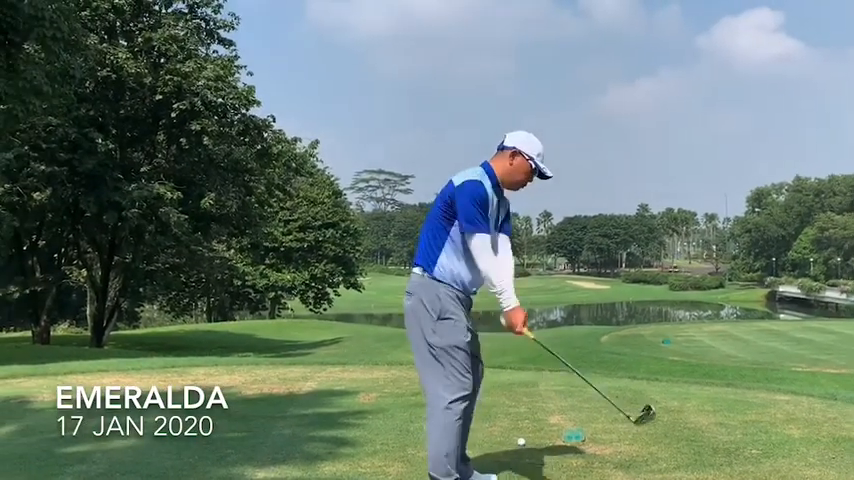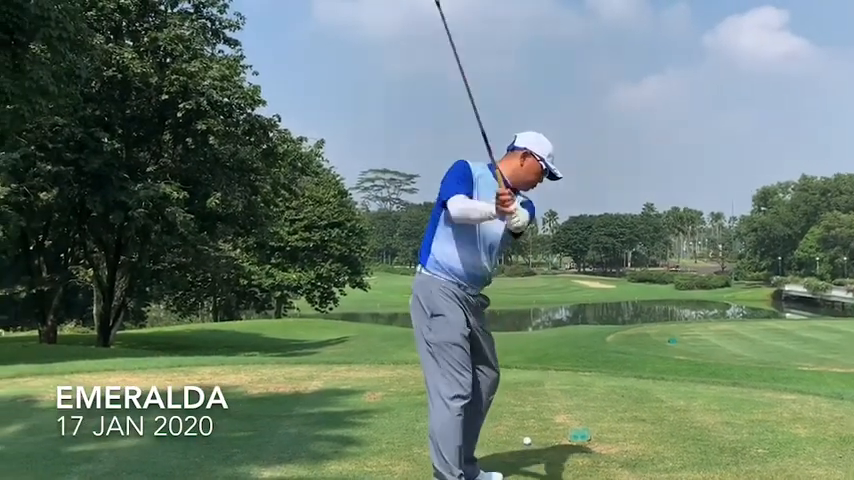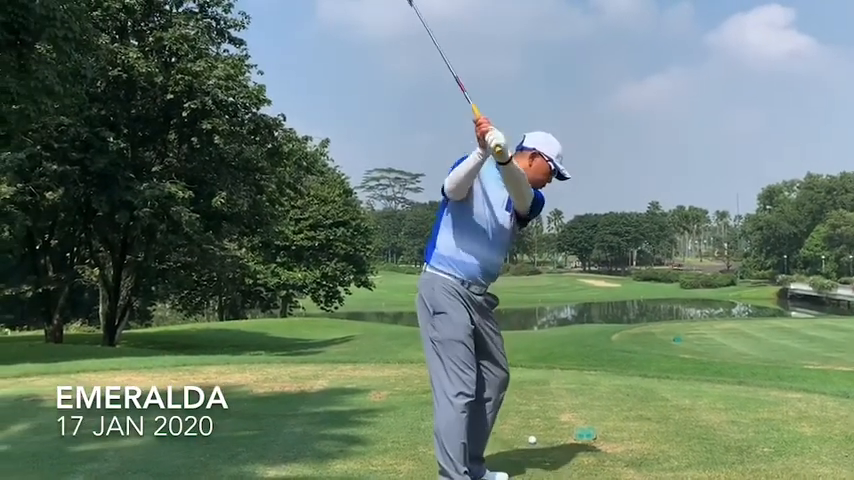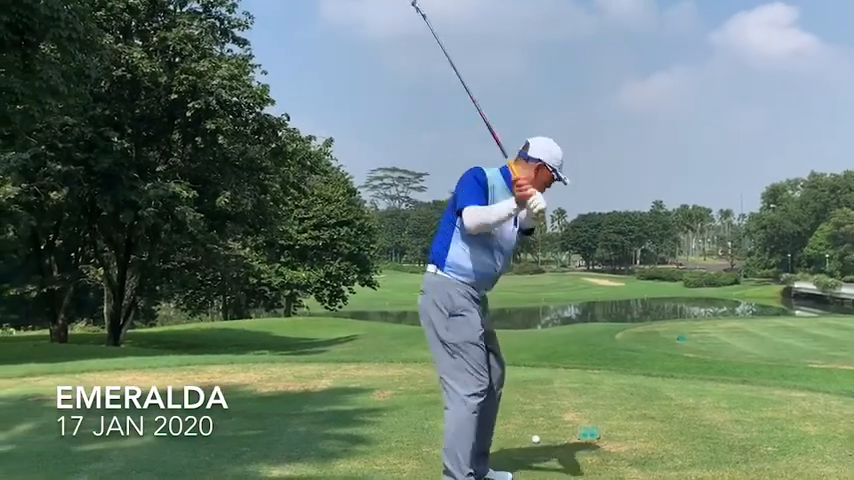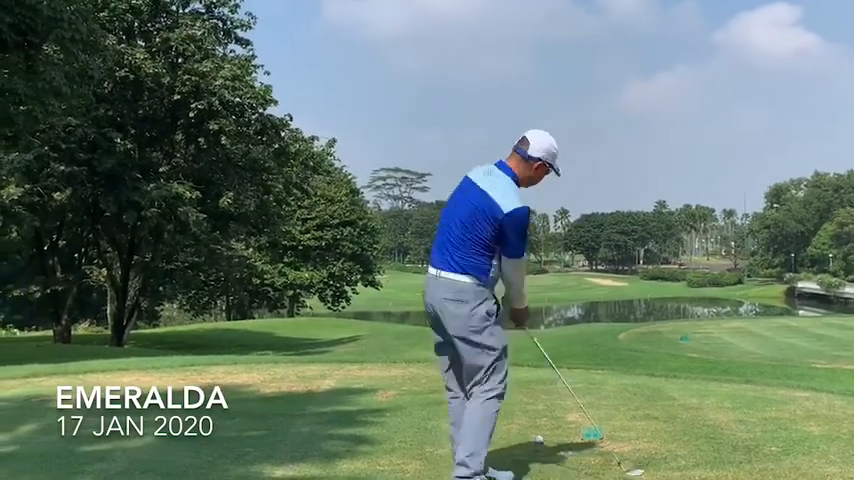
dt=0.2s
person 1, frame 1
left shoulder: (500, 204)
right shoulder: (472, 185)
left elbow: (503, 254)
right elbow: (480, 253)
left wrist: (512, 301)
right wrist: (509, 304)
left hip: (446, 295)
right hip: (434, 294)
left knee: (466, 382)
right knee: (451, 390)
person 1, frame 2
left shoulder: (523, 202)
right shoulder: (465, 171)
left elbow: (518, 224)
right elbow: (458, 209)
left wrist: (509, 210)
right wrist: (495, 211)
left hip: (470, 296)
right hip: (438, 291)
left knee: (484, 381)
right knee: (452, 389)
person 1, frame 3
left shoulder: (529, 197)
right shoulder: (472, 168)
left elbow: (521, 194)
right elbow: (453, 188)
left wrist: (502, 155)
right wrist: (483, 153)
left hip: (479, 295)
right hip: (444, 288)
left knee: (494, 380)
right knee: (456, 389)
person 1, frame 4
left shoulder: (524, 196)
right shoulder: (479, 178)
left elbow: (532, 216)
right elbow: (472, 220)
left wrist: (530, 200)
right wrist: (515, 203)
left hip: (471, 296)
right hip: (448, 292)
left knee: (491, 380)
right knee: (468, 389)
person 1, frame 5
left shoulder: (479, 175)
right shoulder: (515, 208)
right elbow: (512, 268)
right wrist: (518, 306)
left hip: (441, 287)
right hip: (465, 295)
left knee: (461, 386)
right knee: (487, 387)
